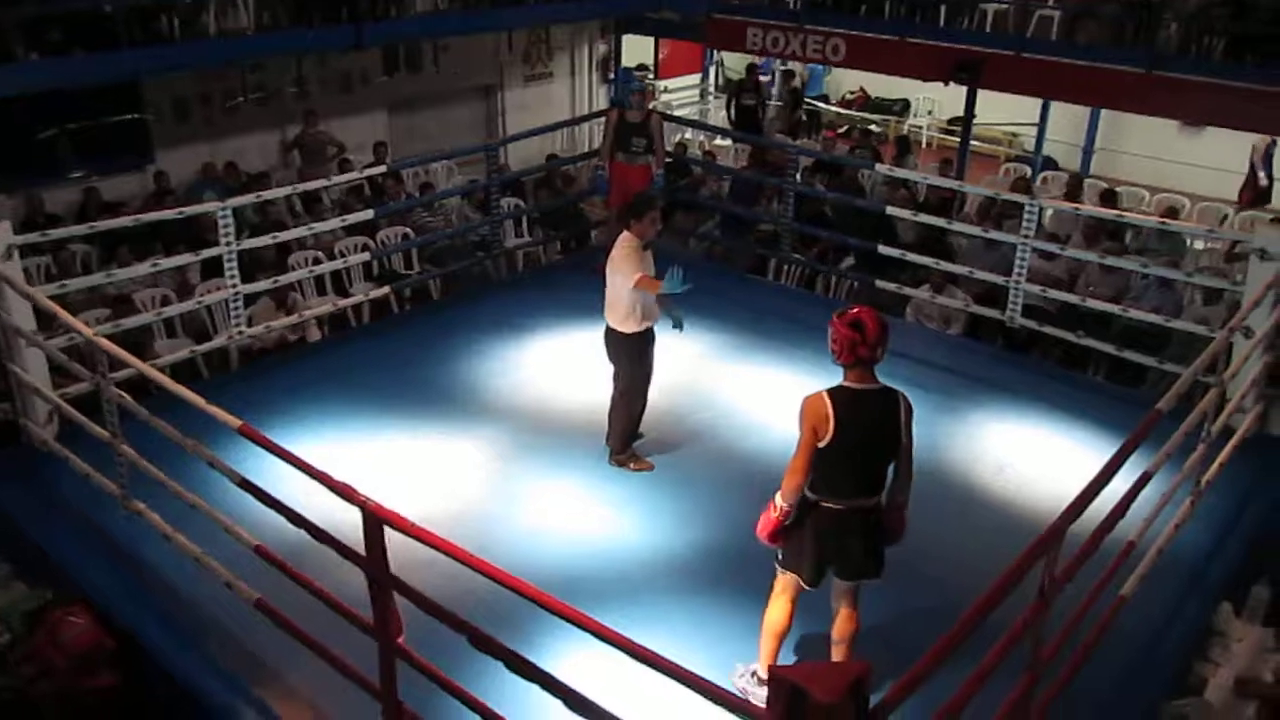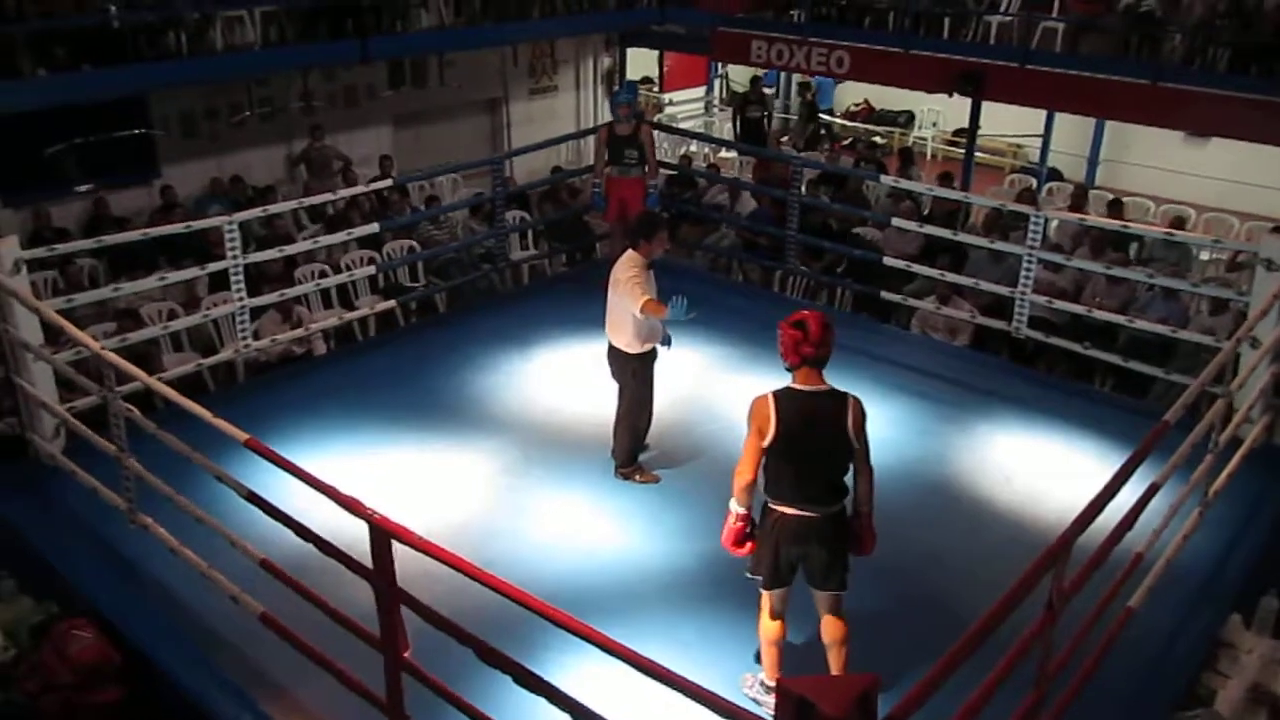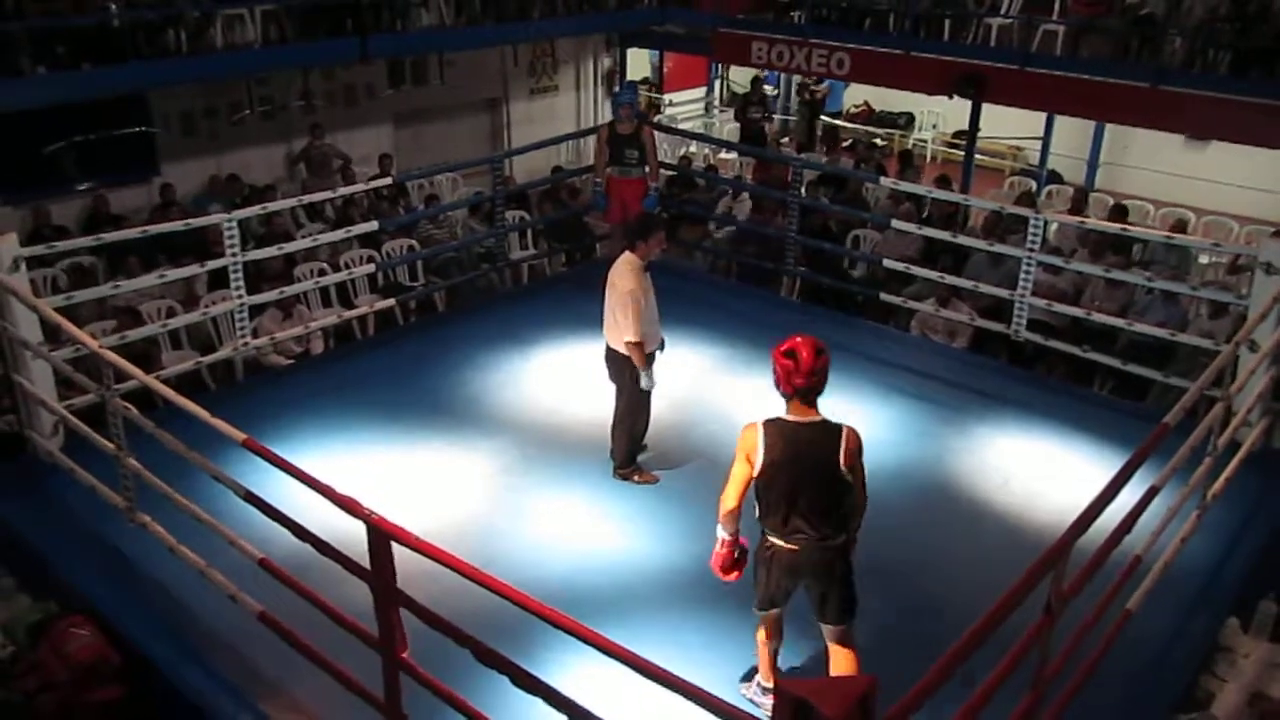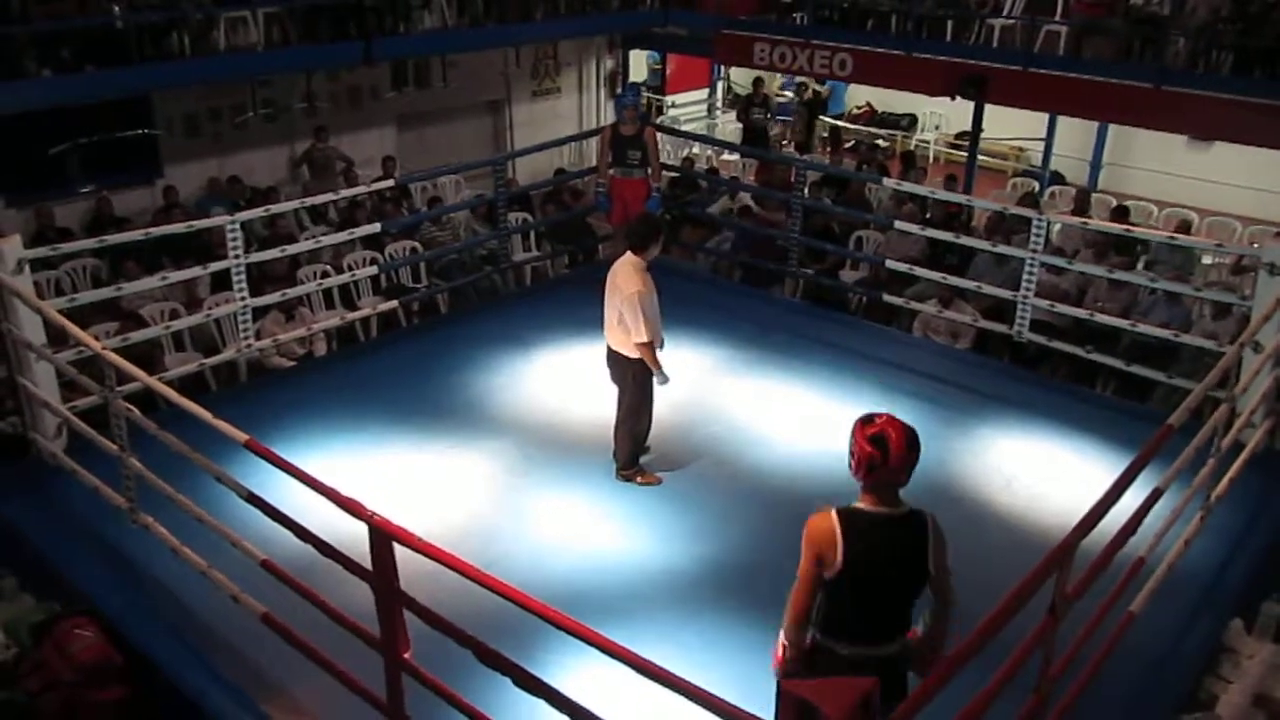
dt=0.7s
person 1, frame 1
left shoulder: (819, 405)
right shoulder: (900, 406)
left elbow: (798, 473)
right elbow: (903, 471)
left wrist: (781, 507)
right wrist: (895, 510)
left hip: (819, 516)
right hip: (865, 518)
left knee: (784, 592)
right knee: (846, 601)
left ankle: (762, 677)
person 1, frame 2
left shoulder: (766, 407)
right shoulder: (851, 408)
left elbow: (746, 475)
right elbow: (863, 474)
left wrist: (739, 514)
right wrist: (863, 517)
left hip: (781, 521)
right hip: (830, 522)
left knee: (772, 606)
right knee: (830, 608)
left ankle: (770, 686)
person 1, frame 3
left shoulder: (756, 436)
right shoulder: (847, 440)
left elbow: (729, 505)
right elbow: (858, 505)
left wrist: (727, 538)
right wrist: (847, 536)
left hip: (778, 550)
right hip: (830, 554)
left knee: (769, 616)
right knee: (840, 641)
left ankle: (766, 687)
person 1, frame 4
left shoulder: (825, 527)
right shoulder: (928, 529)
left elbow: (801, 602)
right elbow: (944, 601)
left wrist: (789, 646)
right wrist: (931, 642)
left hip: (831, 661)
right hip: (888, 663)
person 2, frame 1
left shoulder: (641, 245)
right shoulder: (625, 254)
right elbow: (639, 282)
left wrist: (669, 309)
right wrist: (666, 287)
left hip: (639, 330)
right hip: (627, 336)
left knee: (635, 388)
right knee: (630, 392)
left ankle: (619, 434)
right ankle: (620, 452)
person 2, frame 2
left shoulder: (636, 261)
right shoulder: (630, 274)
right elbow: (643, 305)
left wrist: (660, 328)
right wrist: (670, 314)
left hip: (635, 347)
right hip: (631, 354)
left knee: (633, 404)
right knee: (635, 408)
left ankle: (625, 446)
right ankle: (626, 465)
person 2, frame 3
left shoulder: (630, 263)
right shoulder: (629, 282)
right elbow: (632, 338)
left wrist: (655, 335)
right wrist: (645, 372)
left hip: (625, 352)
right hip: (628, 357)
left knee: (629, 407)
right knee: (633, 410)
left ankle: (624, 446)
right ankle: (625, 466)
person 2, frame 4
left shoulder: (624, 264)
right shoulder: (635, 286)
right elbow: (642, 339)
left wrist: (656, 335)
right wrist: (658, 370)
left hip: (619, 350)
right hip: (631, 358)
left knee: (630, 407)
right knee: (635, 412)
left ankle: (627, 447)
right ankle: (628, 467)
person 3, frame 1
left shoulder: (653, 119)
right shoulder: (615, 115)
left elbow: (659, 149)
right elbow: (606, 144)
left wrist: (659, 178)
right wrist: (601, 171)
left hip: (641, 171)
right hip: (619, 168)
right knee: (614, 212)
person 3, frame 2
left shoulder: (643, 130)
right shoulder: (605, 131)
left elbow: (651, 161)
right elbow: (600, 161)
left wrist: (653, 190)
right wrist: (596, 189)
left hip: (636, 184)
right hip: (614, 184)
right knee: (615, 228)
person 3, frame 3
left shoulder: (644, 130)
right shoulder: (606, 130)
left elbow: (652, 162)
right elbow: (600, 161)
left wrist: (653, 191)
right wrist: (598, 189)
left hip: (636, 184)
right hip: (614, 183)
right knee: (615, 227)
person 3, frame 4
left shoulder: (647, 132)
right shoulder: (609, 131)
left elbow: (654, 164)
right elbow: (603, 162)
left wrist: (656, 192)
right wrist: (601, 190)
left hip: (639, 185)
right hip: (616, 184)
right knee: (617, 227)
